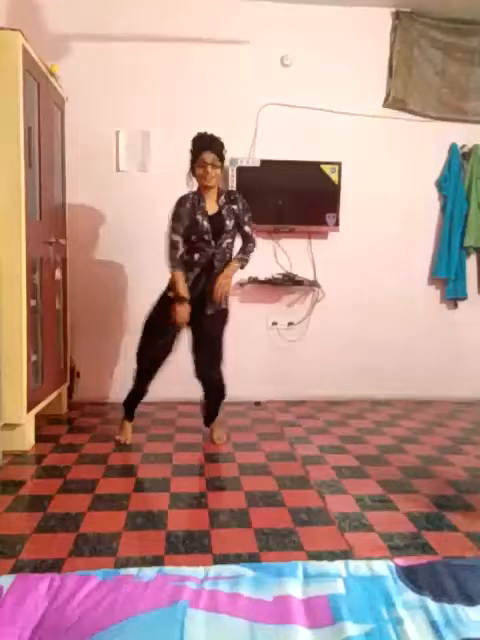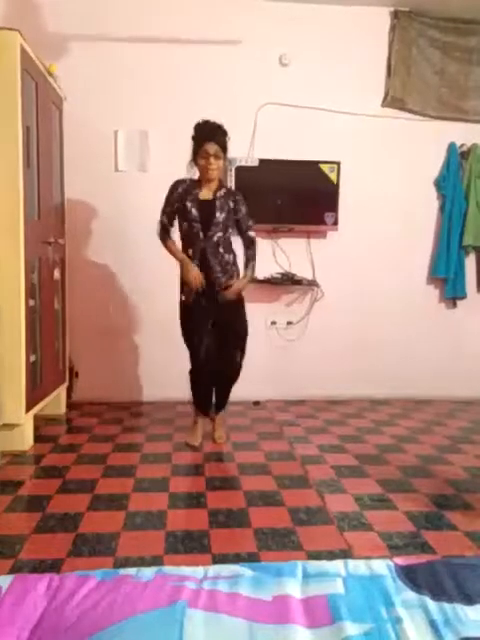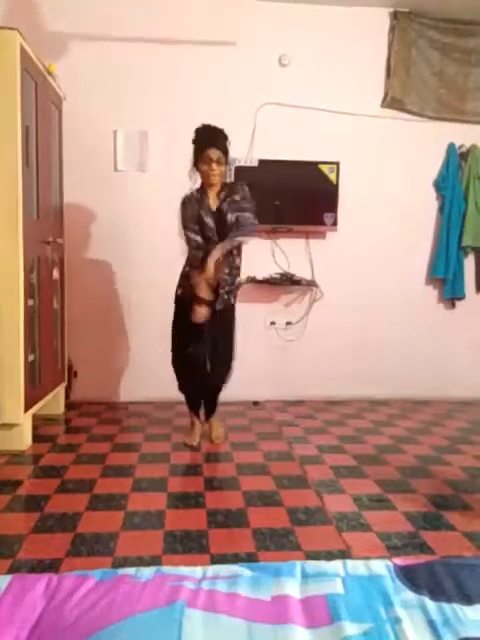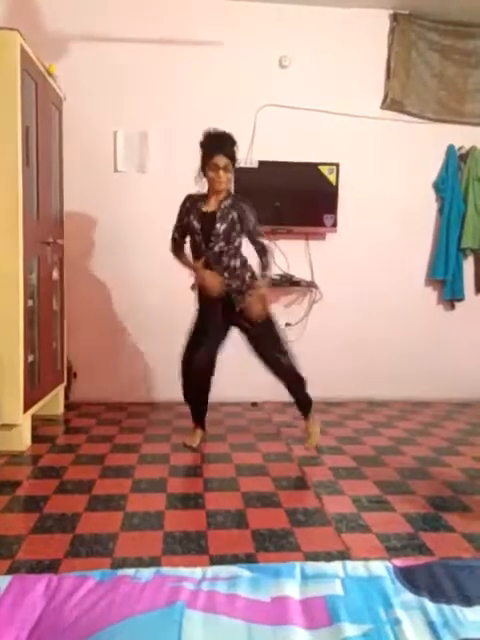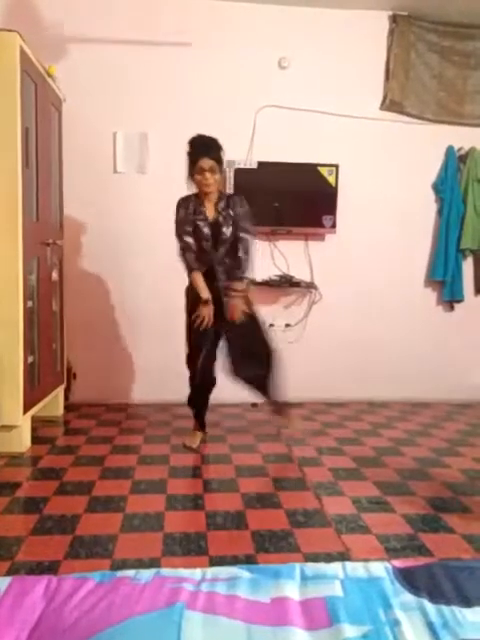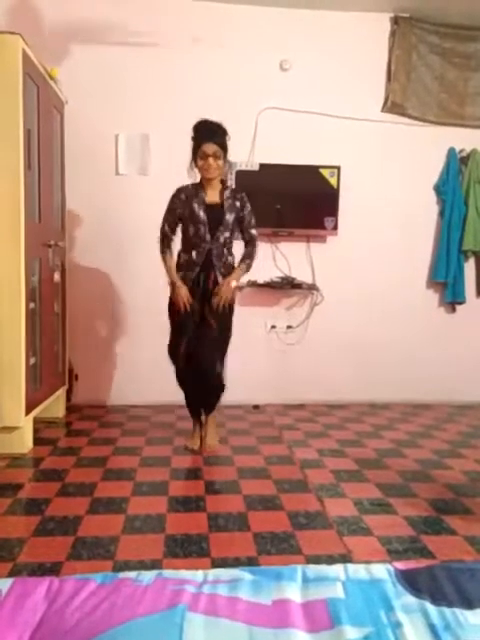
dt=0.3s
person 1, frame 1
left shoulder: (235, 201)
right shoulder: (186, 204)
left elbow: (249, 242)
right elbow: (174, 252)
left wrist: (229, 271)
right wrist: (182, 298)
left hip: (214, 289)
right hip: (185, 284)
left knee: (209, 363)
right knee: (152, 351)
left ankle: (213, 420)
right ankle: (128, 416)
person 1, frame 2
left shoulder: (233, 198)
right shoulder: (181, 190)
left elbow: (249, 238)
right elbow: (164, 231)
left wrist: (245, 275)
right wrist: (183, 260)
left hip: (226, 281)
right hip: (195, 283)
left knee: (230, 352)
right knee: (201, 354)
left ankle: (218, 413)
right ankle: (200, 416)
person 1, frame 3
left shoulder: (238, 193)
right shoulder: (191, 202)
left elbow: (246, 226)
right elbow: (193, 247)
left wrist: (217, 253)
right wrist: (201, 295)
left hip: (225, 286)
right hip: (194, 285)
left knee: (218, 357)
right knee: (188, 354)
left ankle: (211, 414)
right ankle: (195, 417)
person 1, frame 4
left shoulder: (239, 208)
right shoulder: (190, 204)
left elbow: (262, 249)
right elbow: (176, 247)
left wrist: (259, 290)
right wrist: (199, 270)
left hip: (243, 291)
right hip: (213, 296)
left knee: (274, 354)
right knee: (196, 361)
left ankle: (309, 416)
right ankle: (198, 425)
person 1, frame 5
left shoulder: (236, 204)
right shoulder: (186, 207)
left elbow: (243, 248)
right elbow: (189, 256)
left wrist: (237, 293)
right wrist: (204, 300)
left hip: (230, 292)
right hip: (200, 295)
left knee: (248, 361)
right knee: (200, 365)
right ankle: (198, 426)
person 1, frame 6
left shoulder: (238, 199)
right shoulder: (183, 196)
left elbow: (252, 244)
right elbow: (165, 241)
left wrist: (234, 277)
right wrist: (175, 281)
left hip: (219, 284)
right hip: (188, 283)
left knee: (211, 356)
right knee: (184, 356)
left ankle: (210, 420)
right ankle: (196, 423)
